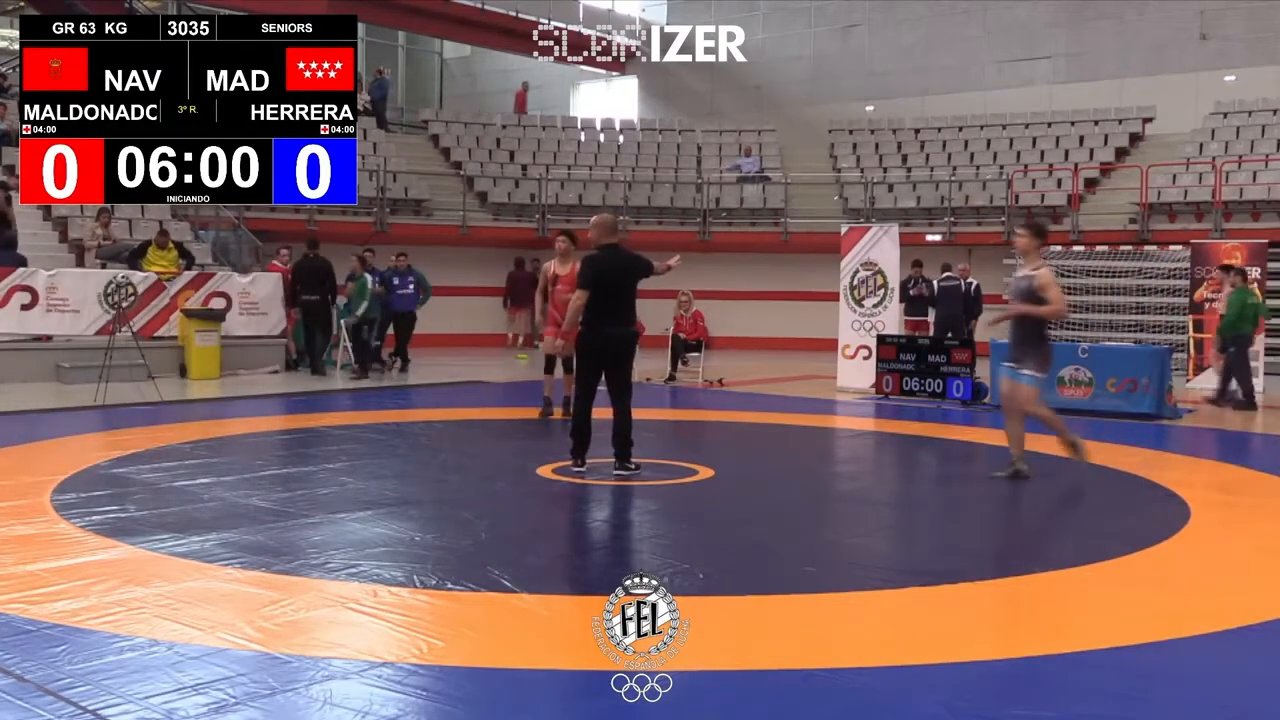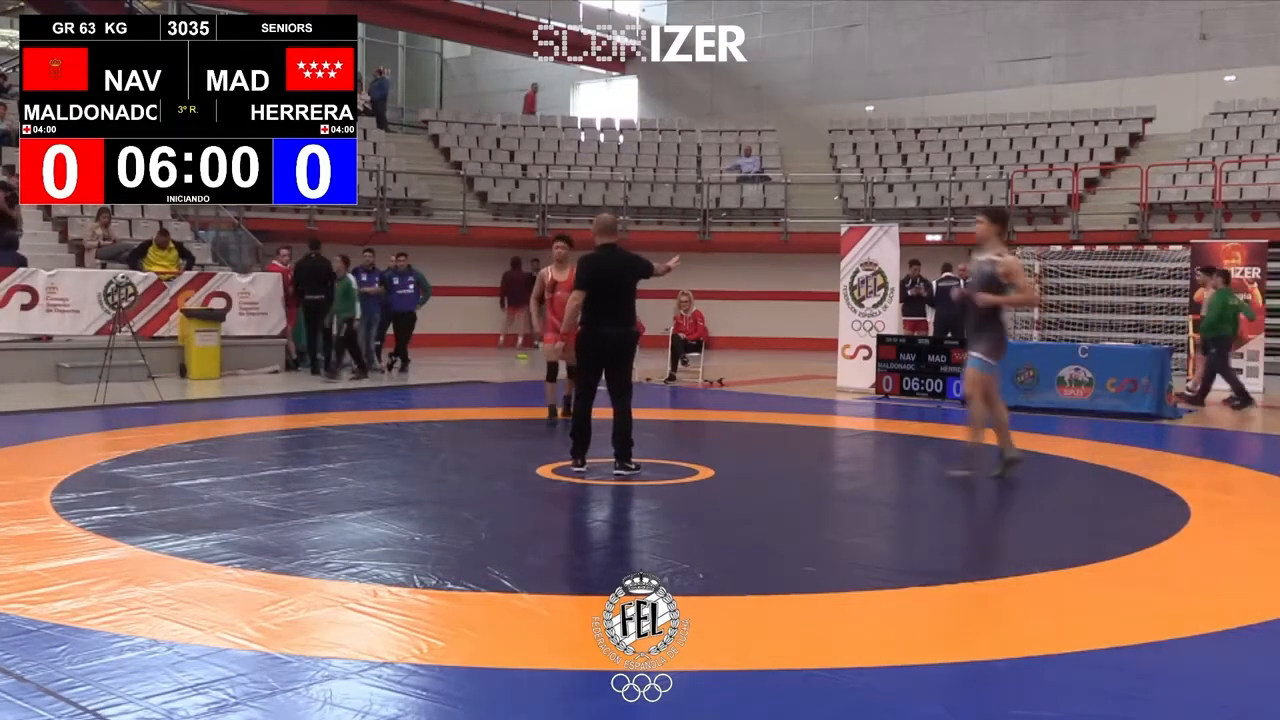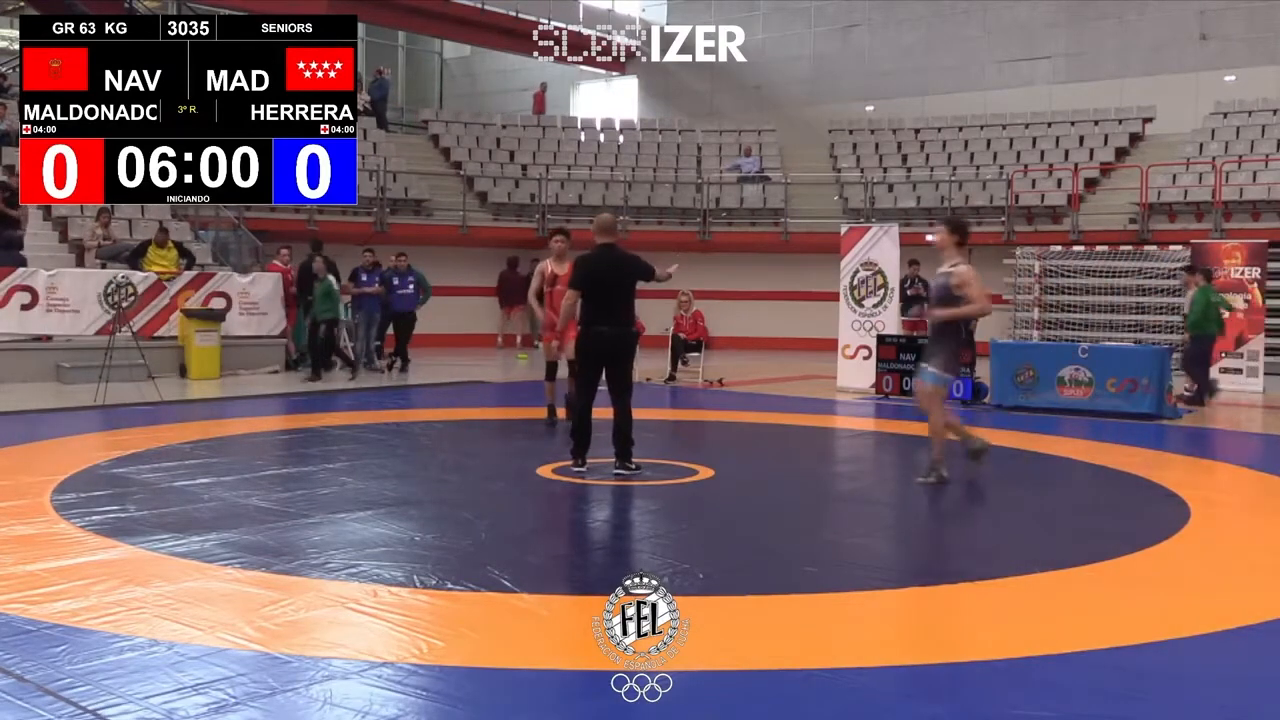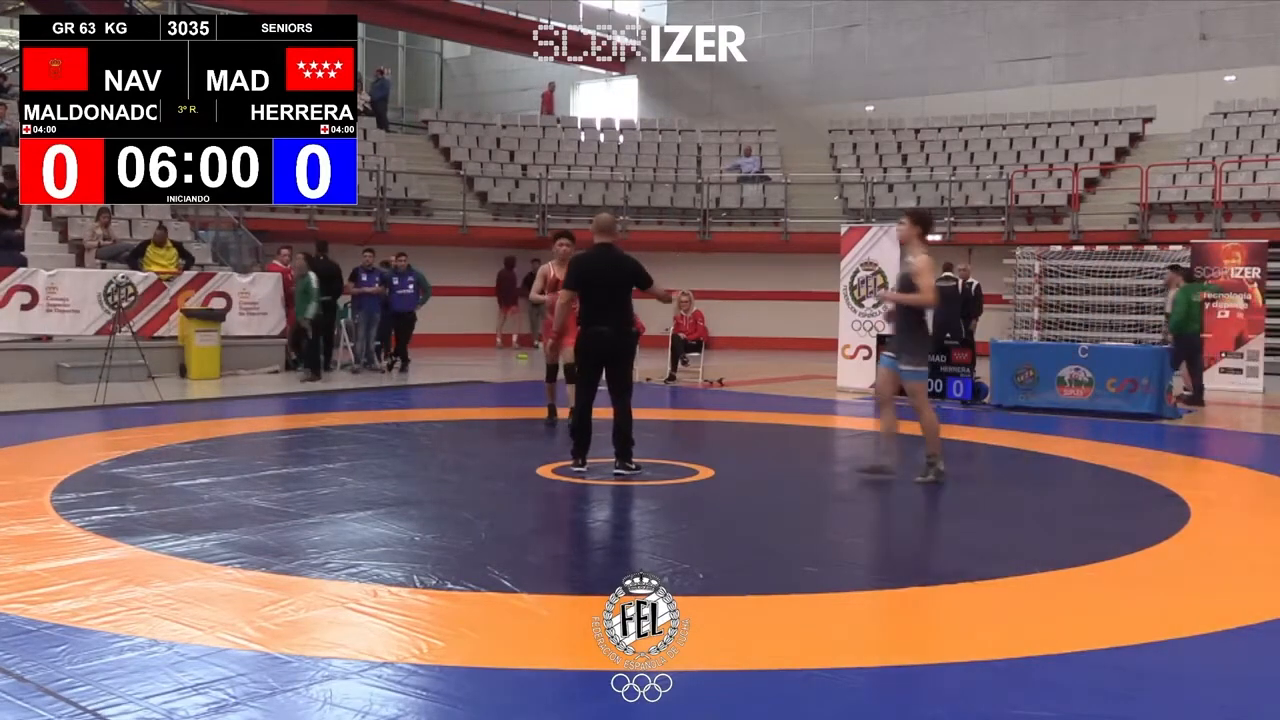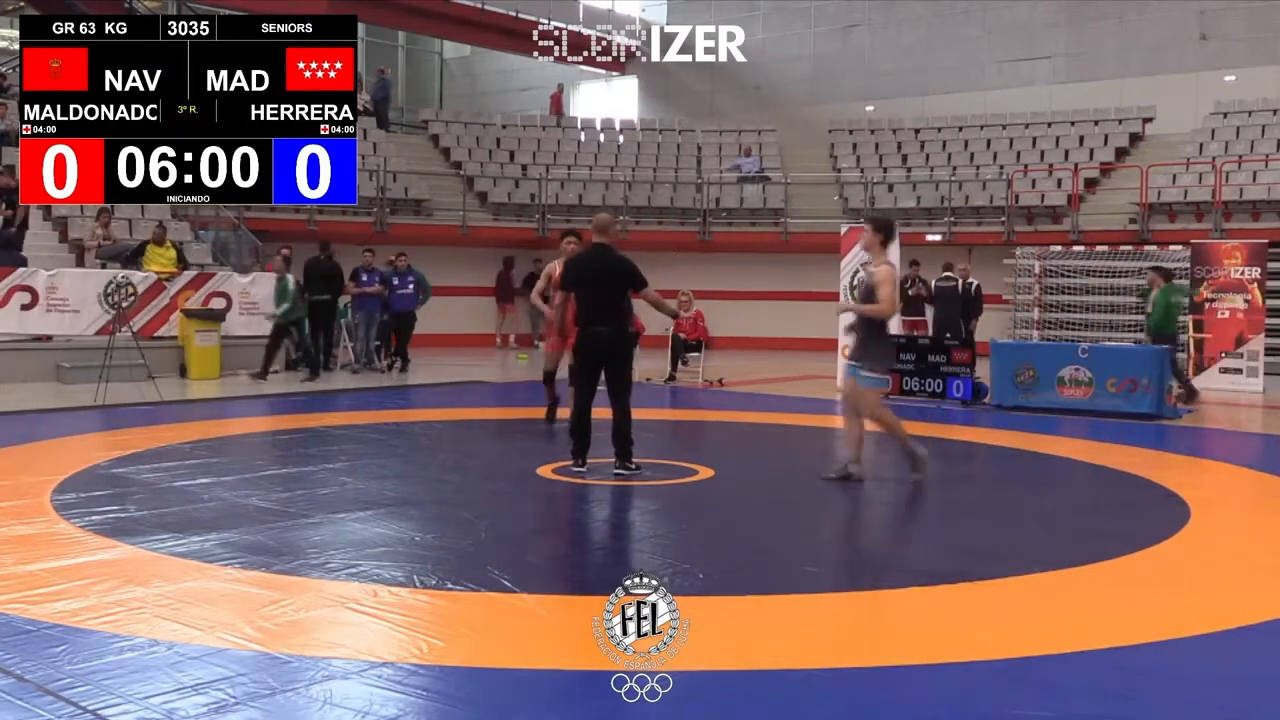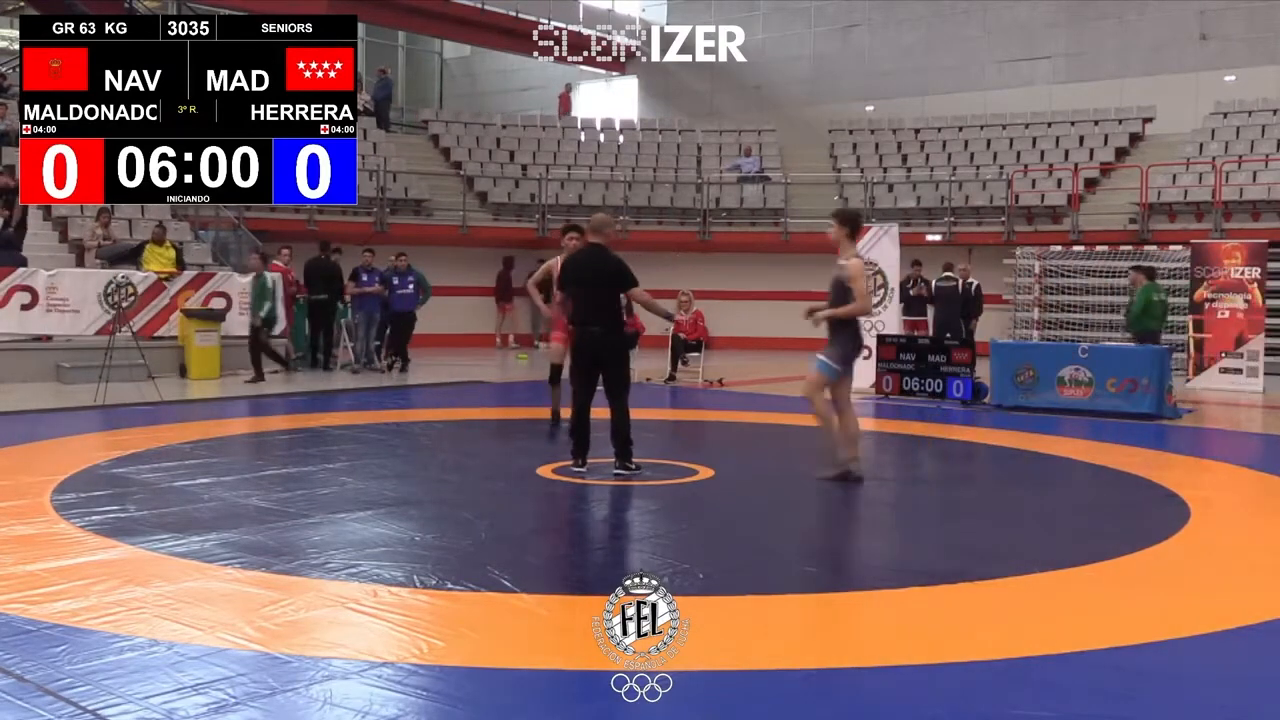
dt=0.2s
person 1, frame 1
left shoulder: (1044, 275)
right shoulder: (1019, 274)
left elbow: (1060, 310)
left wrist: (1023, 310)
right wrist: (1006, 315)
left hip: (1036, 350)
right hip: (1016, 347)
left knee: (1029, 406)
right knee: (1008, 404)
left ankle: (1071, 440)
right ankle: (1018, 463)
person 1, frame 2
left shoulder: (1007, 262)
right shoulder: (978, 260)
left elbow: (1031, 297)
left wrist: (996, 299)
right wrist: (963, 293)
left hip: (991, 335)
right hip: (975, 333)
left knee: (972, 392)
right knee: (990, 396)
left ankle: (971, 457)
right ankle: (1008, 452)
person 1, frame 3
left shoulder: (963, 272)
right shoulder: (941, 271)
left elbow: (985, 307)
left wrist: (947, 314)
right wrist: (930, 315)
left hip: (949, 347)
right hip: (934, 345)
left knee: (931, 405)
right knee: (927, 402)
left ankle: (937, 467)
right ankle: (973, 443)
person 1, frame 4
left shoulder: (921, 261)
right shoulder: (911, 261)
left elbow: (929, 299)
left wrist: (894, 296)
left hip: (915, 340)
right hip: (900, 338)
left knee: (920, 402)
right knee: (882, 394)
left ankle: (935, 463)
right ankle: (886, 458)
person 1, frame 5
left shoulder: (884, 272)
right shoulder: (874, 270)
left elbow: (887, 310)
left wrist: (852, 307)
left hip: (877, 348)
right hip: (863, 346)
left knee: (873, 409)
right knee: (849, 403)
left ankle: (914, 452)
right ankle: (852, 465)
person 1, frame 6
left shoulder: (854, 265)
right shoulder: (844, 263)
left elbow: (864, 305)
left wrist: (828, 313)
right wrist: (822, 308)
left hip: (845, 341)
right hip: (841, 340)
left knee: (812, 391)
right knee: (841, 403)
left ankle: (842, 453)
right ankle: (852, 464)
person 2, frame 1
left shoulder: (593, 262)
right shoulder: (633, 261)
left elbow: (580, 300)
right elbow: (655, 268)
left wrist: (564, 334)
right wrist: (669, 265)
left hip: (594, 336)
right hip: (623, 336)
left knee: (584, 398)
right knee: (621, 399)
left ankle: (578, 458)
right ankle: (623, 460)
person 2, frame 2
left shoulder: (588, 262)
right shoulder: (632, 261)
left elbow: (576, 300)
right elbow: (656, 270)
left wrist: (563, 335)
right wrist: (669, 267)
left hip: (592, 336)
right hip: (623, 336)
left knee: (583, 398)
right knee: (621, 399)
left ankle: (578, 457)
right ankle: (623, 459)
person 2, frame 3
left shoulder: (584, 262)
right shoulder: (631, 261)
left elbow: (571, 300)
right elbow: (656, 276)
left wrist: (558, 334)
right wrist: (669, 273)
left hip: (591, 336)
right hip: (622, 336)
left knee: (583, 398)
right knee: (621, 399)
left ankle: (578, 457)
right ankle: (623, 459)
person 2, frame 4
left shoulder: (580, 262)
right shoulder: (627, 262)
left elbow: (564, 301)
right elbow: (655, 292)
left wrist: (556, 333)
right wrist: (670, 297)
left hip: (590, 336)
right hip: (621, 337)
left knee: (583, 399)
right knee: (621, 399)
left ankle: (579, 458)
right ankle: (623, 459)
person 2, frame 5
left shoulder: (575, 263)
right shoulder: (622, 263)
left elbow: (560, 302)
right elbow: (649, 296)
left wrist: (560, 329)
right wrist: (674, 313)
left hip: (587, 336)
right hip: (617, 337)
left knee: (582, 399)
right knee: (620, 400)
left ankle: (578, 458)
right ankle: (623, 459)
person 2, frame 6
left shoulder: (570, 262)
right shoulder: (613, 263)
left elbow: (563, 300)
right elbow: (640, 297)
left wrist: (574, 321)
right wrist: (670, 316)
left hip: (582, 336)
right hip: (611, 336)
left knee: (581, 398)
right knee: (618, 399)
left ankle: (579, 458)
right ankle: (623, 459)
person 3, frame 1
left shoulder: (578, 268)
right shoulder: (547, 267)
right elbow: (539, 292)
left wrist: (571, 297)
right wrist: (538, 313)
right hip: (552, 318)
left knee: (567, 360)
right knee: (549, 359)
left ankle: (567, 402)
right ankle: (547, 402)
person 3, frame 2
left shoulder: (577, 273)
right shoulder: (544, 274)
right elbow: (534, 299)
right wrist: (535, 322)
right hip: (550, 325)
left knee: (571, 365)
right knee: (552, 367)
left ankle: (567, 399)
right ankle: (551, 410)
person 3, frame 3
left shoulder: (576, 267)
right shoulder: (543, 267)
right elbow: (531, 295)
right wrist: (538, 312)
left hip: (569, 321)
right hip: (550, 321)
left knee: (572, 362)
right knee: (551, 366)
left ankle: (570, 397)
right ankle: (551, 410)
person 3, frame 4
right shoulder: (545, 270)
right elbow: (532, 296)
right wrist: (545, 299)
left hip: (571, 325)
right hip: (551, 325)
left knee: (570, 368)
right knee: (551, 368)
left ankle: (574, 413)
right ankle: (551, 410)
person 3, frame 5
right shoulder: (551, 269)
right elbow: (534, 296)
right wrist: (546, 310)
left hip: (576, 326)
right hip: (555, 327)
left knee: (574, 370)
right knee: (548, 373)
right ankle: (552, 401)
person 3, frame 6
right shoulder: (553, 265)
right elbow: (530, 284)
right wrist: (541, 306)
right hip: (559, 323)
right knee: (555, 368)
right ankle: (555, 413)
